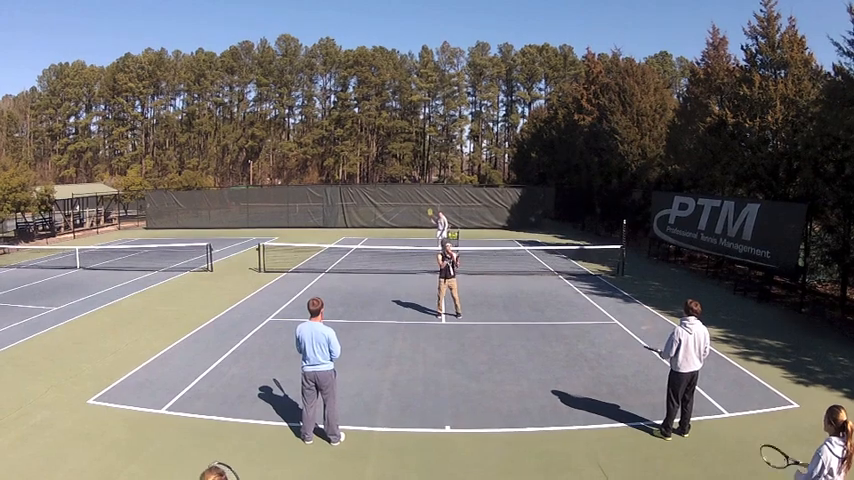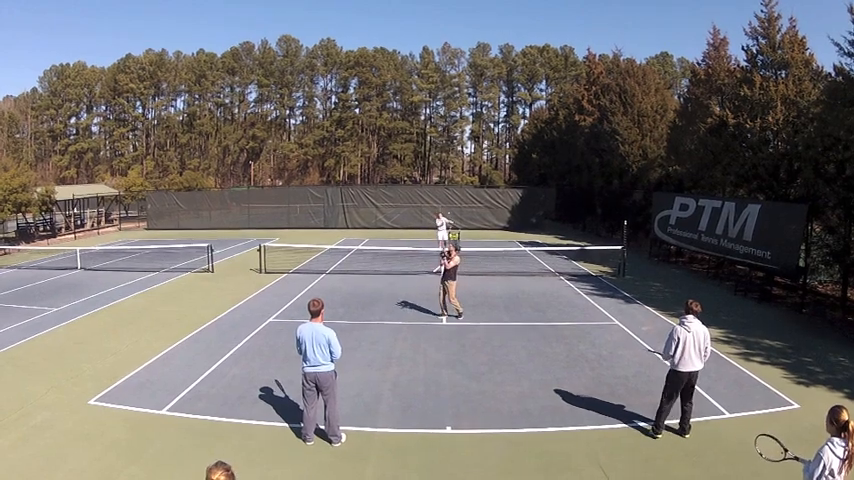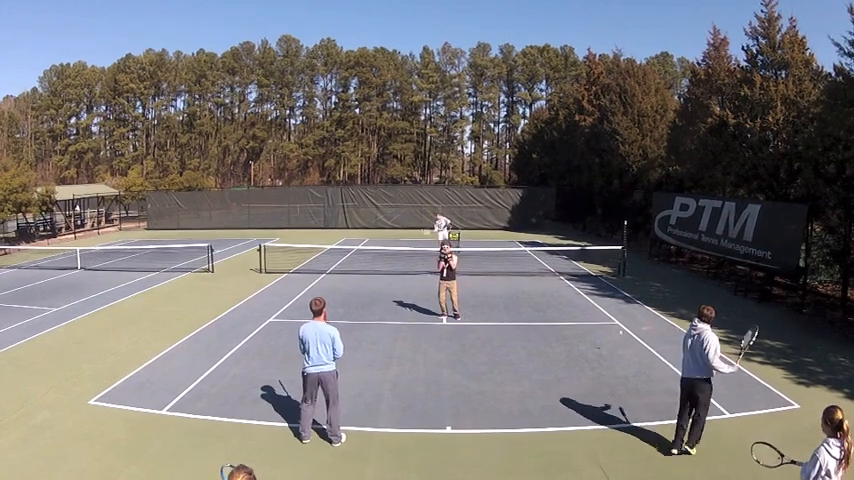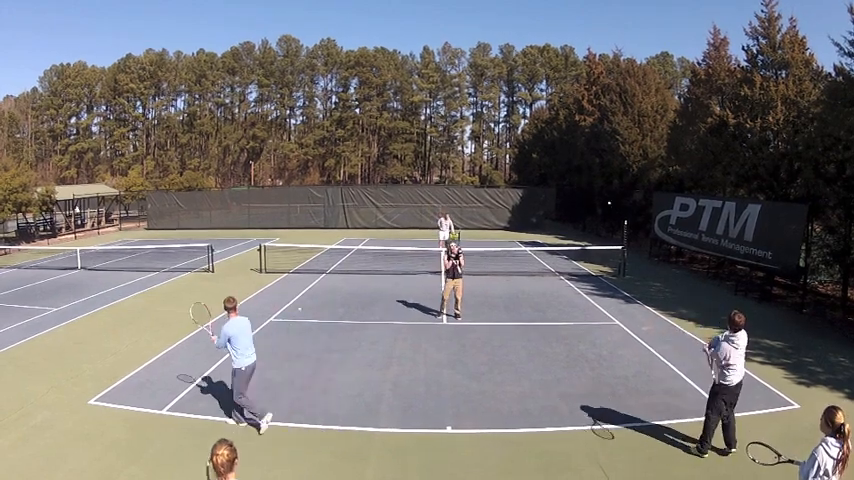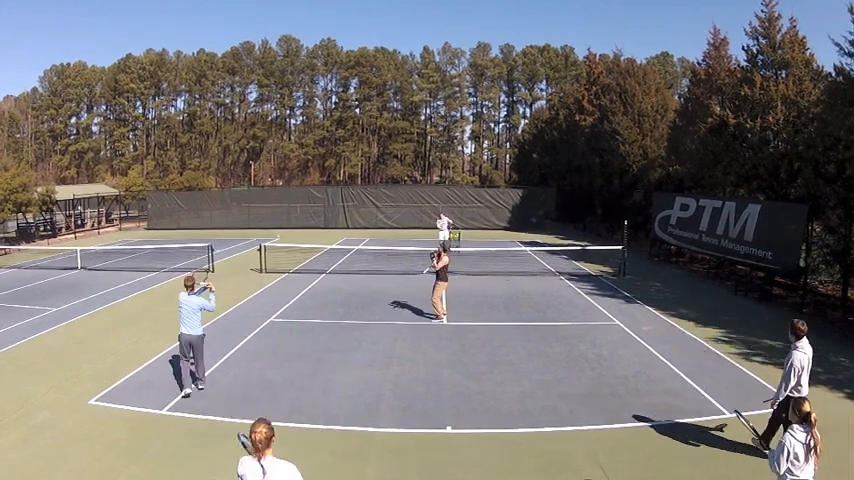
dt=1s
person 1, frame 1
left shoulder: (679, 330)
right shoulder: (703, 330)
left elbow: (669, 353)
right elbow: (706, 352)
left wrist: (661, 354)
left hip: (680, 371)
right hip: (695, 371)
left knee: (673, 402)
right knee: (688, 400)
left ankle: (666, 431)
right ankle: (684, 429)
person 1, frame 2
left shoulder: (678, 329)
right shoulder: (704, 330)
left elbow: (667, 352)
right elbow: (707, 353)
left wrist: (665, 357)
left hip: (678, 370)
right hip: (694, 371)
left knee: (667, 400)
right knee: (687, 401)
left ankle: (658, 429)
right ankle: (685, 429)
person 1, frame 3
left shoulder: (689, 333)
right shoulder: (710, 337)
right elbow: (714, 363)
right wrist: (731, 368)
left hip: (686, 378)
right hip: (702, 381)
left knee: (684, 413)
right knee: (700, 414)
left ankle: (676, 445)
right ankle: (690, 444)
person 1, frame 4
left shoulder: (724, 347)
right shoulder: (743, 336)
left elbow: (714, 363)
right elbow: (723, 336)
left wrist: (711, 352)
right wrist: (710, 344)
left hip: (724, 384)
right hip: (737, 382)
left knee: (712, 416)
right knee: (728, 413)
left ankle: (703, 448)
right ankle: (731, 445)
person 1, frame 5
left shoulder: (796, 356)
right shoulder: (806, 347)
left elbow: (789, 382)
left wrist: (777, 398)
left hip: (793, 394)
right hip: (799, 391)
left knee: (790, 425)
right knee: (776, 418)
right ankle: (763, 444)
person 2, frame 1
left shoulder: (300, 329)
right shoulder: (328, 331)
left elbow: (299, 350)
right elbow: (336, 354)
left hip: (307, 371)
right hip: (325, 372)
left knee: (308, 405)
right knee: (330, 405)
left ankle: (307, 435)
right ankle: (334, 437)
person 2, frame 2
left shoulder: (300, 330)
right shoulder: (328, 332)
left elbow: (299, 351)
right elbow: (337, 355)
left hip: (308, 372)
right hip: (326, 373)
left knee: (309, 405)
right knee: (331, 406)
left ankle: (308, 436)
right ankle: (335, 438)
person 2, frame 3
left shoulder: (303, 329)
right shoulder: (332, 331)
left elbow: (302, 351)
right elbow: (338, 353)
left hip: (310, 372)
right hip: (328, 372)
left knee: (307, 403)
right knee: (333, 405)
left ankle: (304, 434)
right ankle: (335, 437)
person 2, frame 4
left shoulder: (226, 328)
right shoulder: (246, 321)
left elbow: (219, 346)
left wrist: (215, 340)
right wrist: (220, 340)
left hip: (241, 366)
right hip: (252, 362)
left knee: (239, 397)
right knee: (238, 392)
left ankle: (262, 417)
right ankle: (238, 418)
person 2, frame 5
left shoulder: (181, 296)
right shoulder: (199, 301)
left elbow: (190, 293)
right elbow: (212, 307)
left wrist: (205, 286)
right wrist: (212, 292)
left hip: (184, 335)
right hip: (197, 335)
left knee: (184, 361)
right knee: (199, 360)
left ankle: (187, 387)
right ankle: (200, 382)
